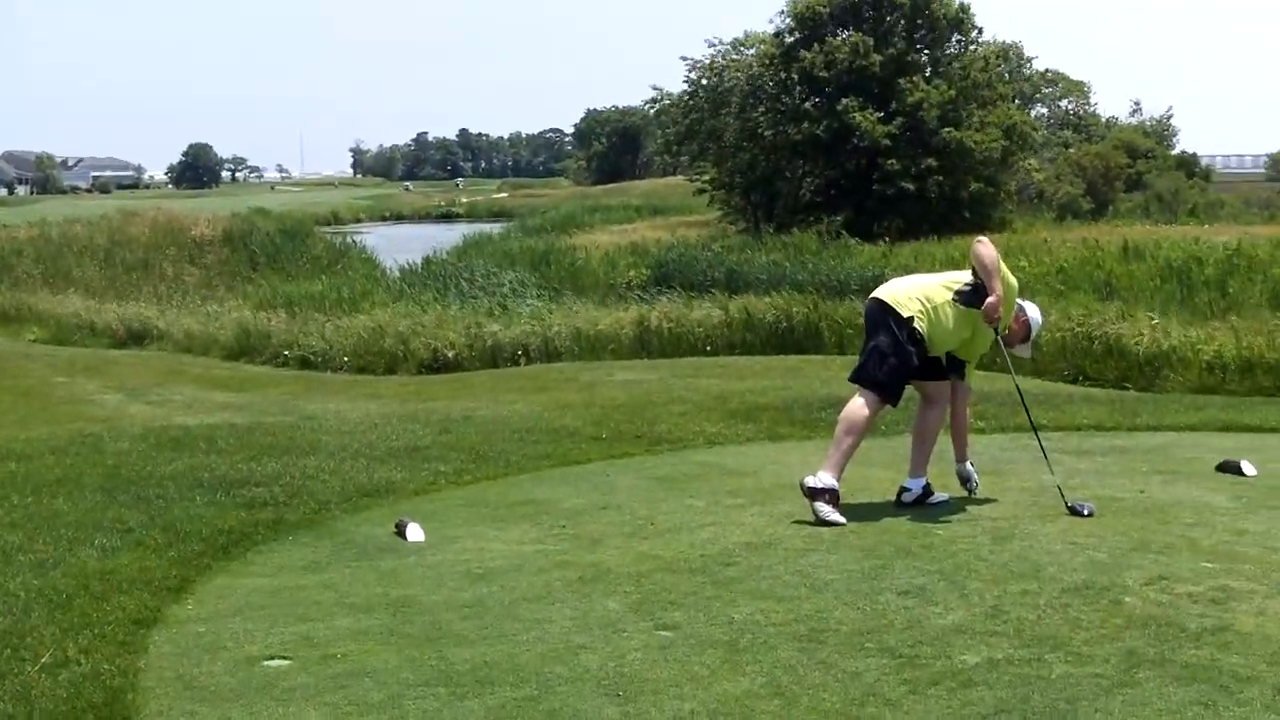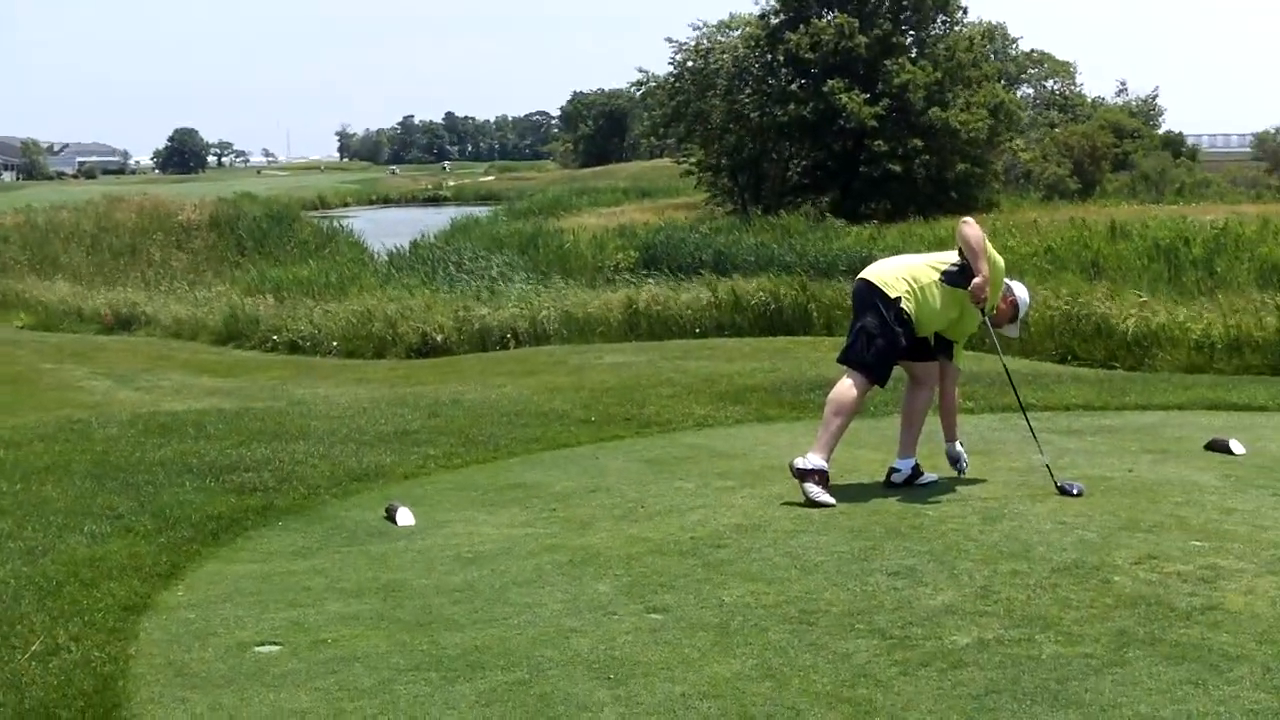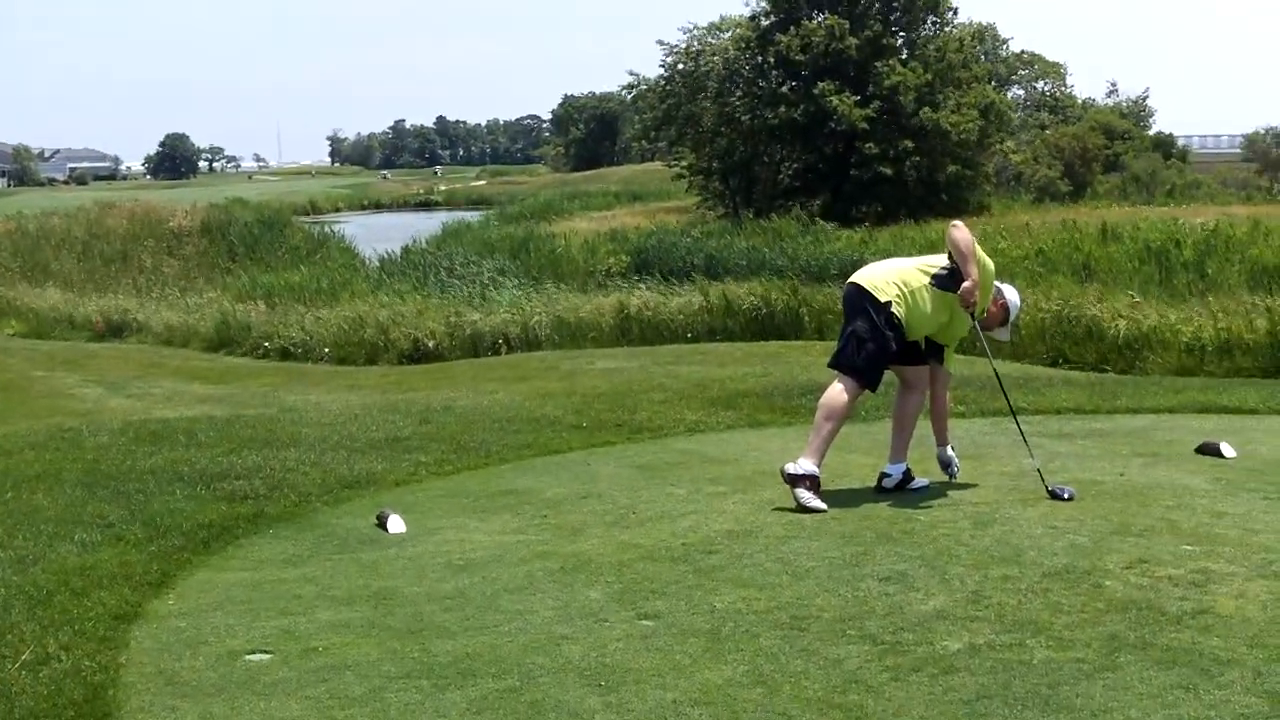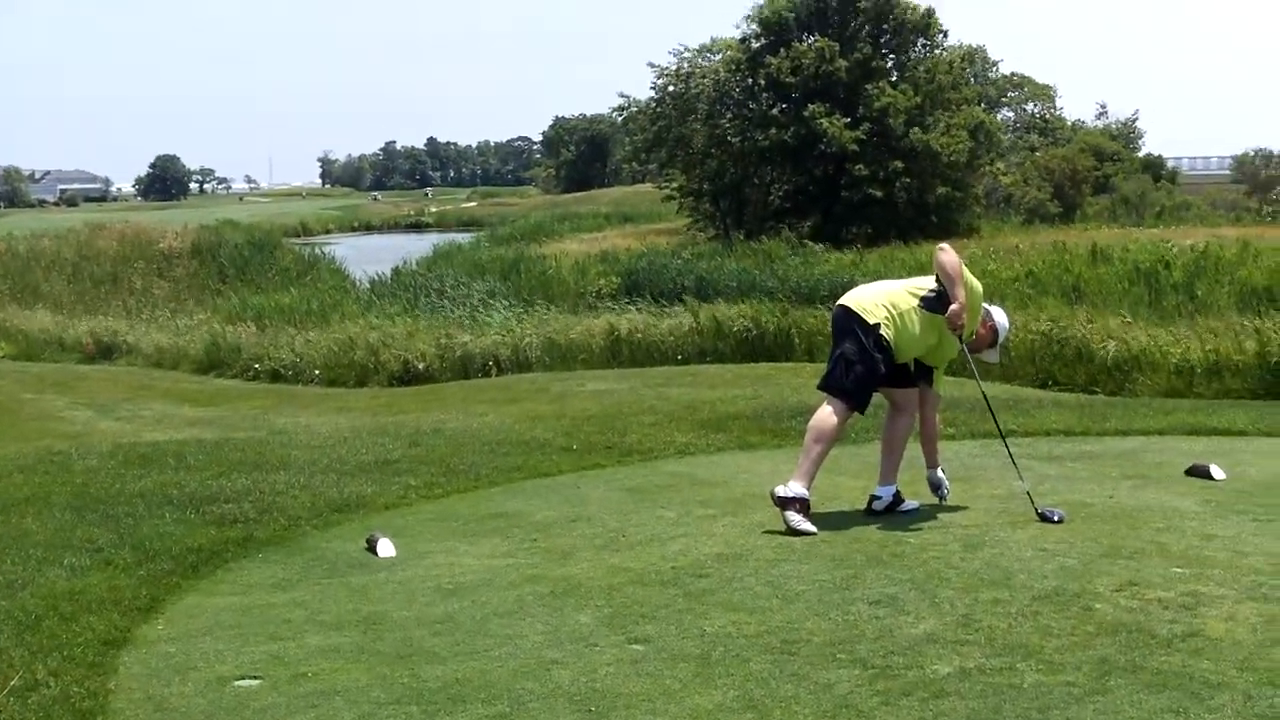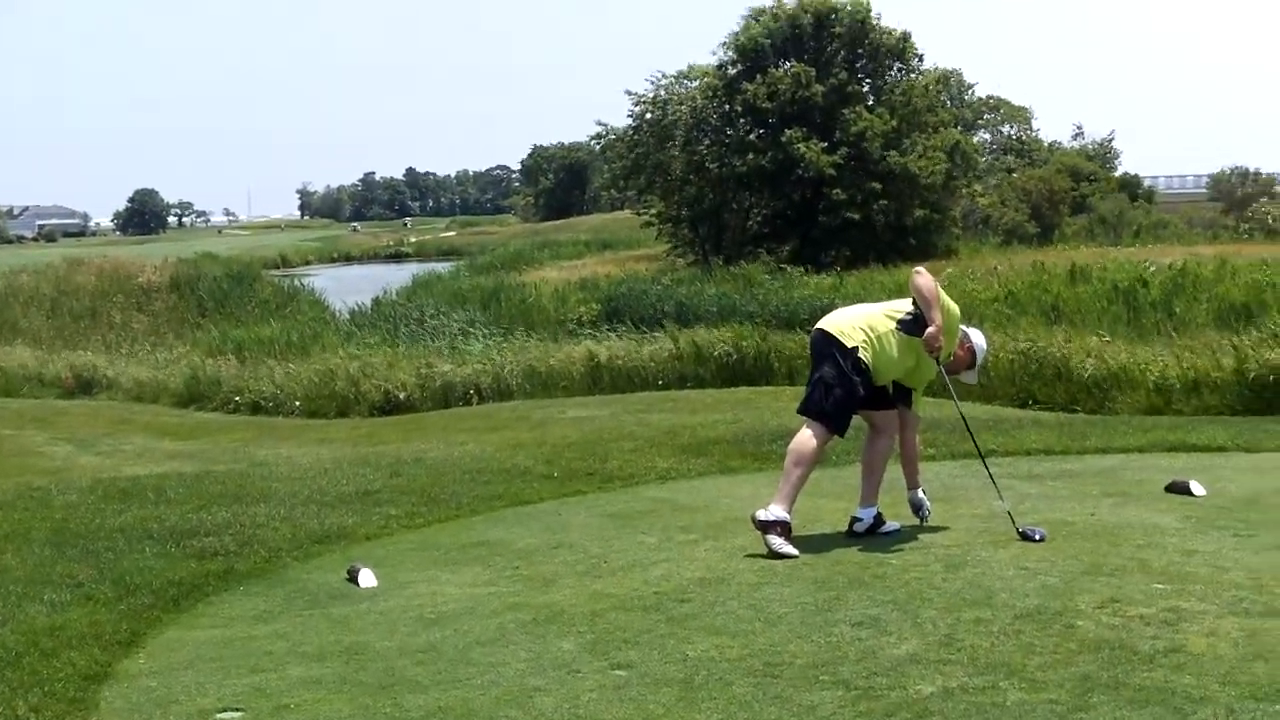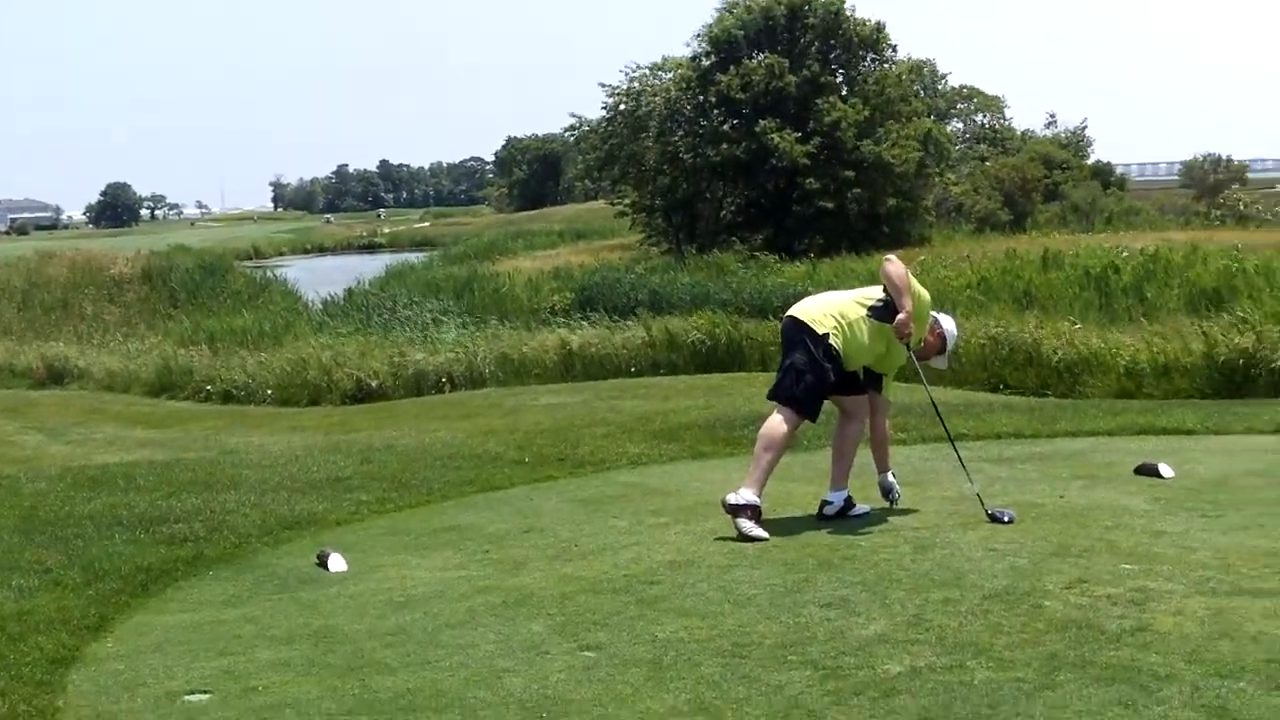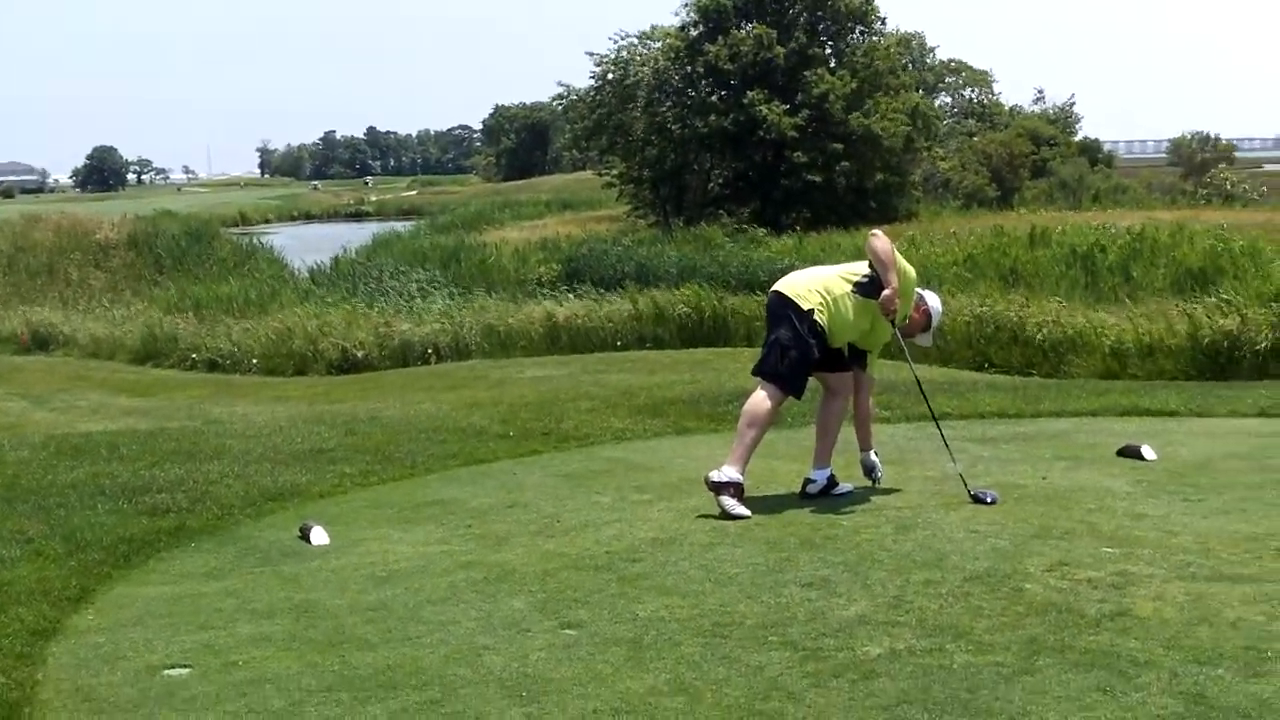
dt=0.1s
person 1, frame 1
left shoulder: (974, 341)
right shoulder: (1008, 288)
left elbow: (958, 404)
right elbow: (980, 244)
left wrist: (963, 462)
right wrist: (995, 295)
right hip: (899, 308)
left knee: (939, 394)
right knee: (873, 396)
left ankle: (915, 486)
right ankle: (824, 484)
person 1, frame 2
left shoulder: (964, 321)
right shoulder: (995, 270)
left elbow: (947, 384)
right elbow: (966, 224)
left wrist: (952, 443)
right wrist: (981, 276)
right hip: (887, 289)
left knee: (926, 375)
right knee: (861, 378)
left ankle: (904, 467)
right ankle: (813, 464)
person 1, frame 3
left shoulder: (953, 325)
right shoulder: (985, 274)
left elbow: (938, 388)
right elbow: (955, 228)
left wrist: (943, 447)
right wrist: (971, 279)
right hip: (877, 293)
left knee: (917, 380)
right knee: (852, 382)
left ankle: (895, 472)
right ankle: (804, 470)
person 1, frame 4
left shoulder: (943, 347)
right shoulder: (973, 293)
left elbow: (927, 410)
right elbow: (943, 251)
left wrist: (934, 469)
right wrist: (958, 302)
right hip: (866, 316)
left knee: (907, 402)
right knee: (841, 404)
left ankle: (885, 494)
right ankle: (794, 492)
person 1, frame 5
left shoulder: (921, 369)
right shoulder: (951, 317)
left elbow: (908, 432)
right elbow: (918, 274)
left wrist: (915, 490)
right wrist: (935, 325)
right hip: (844, 339)
left knee: (886, 424)
right knee: (820, 428)
left ankle: (866, 516)
right ankle: (775, 516)
person 1, frame 6
left shoulder: (893, 354)
right shoulder: (921, 303)
left elbow: (877, 416)
right elbow: (890, 262)
left wrist: (884, 473)
right wrist: (906, 311)
right hip: (815, 326)
left knee: (857, 409)
right knee: (791, 413)
left ankle: (836, 499)
right ankle: (745, 500)
person 1, frame 7
left shoulder: (877, 331)
right shoulder: (906, 279)
left elbow: (861, 394)
right elbow: (876, 237)
left wrist: (867, 452)
right wrist: (890, 287)
right hip: (800, 301)
left knee: (841, 386)
right knee: (774, 390)
left ankle: (819, 477)
right ankle: (728, 477)
